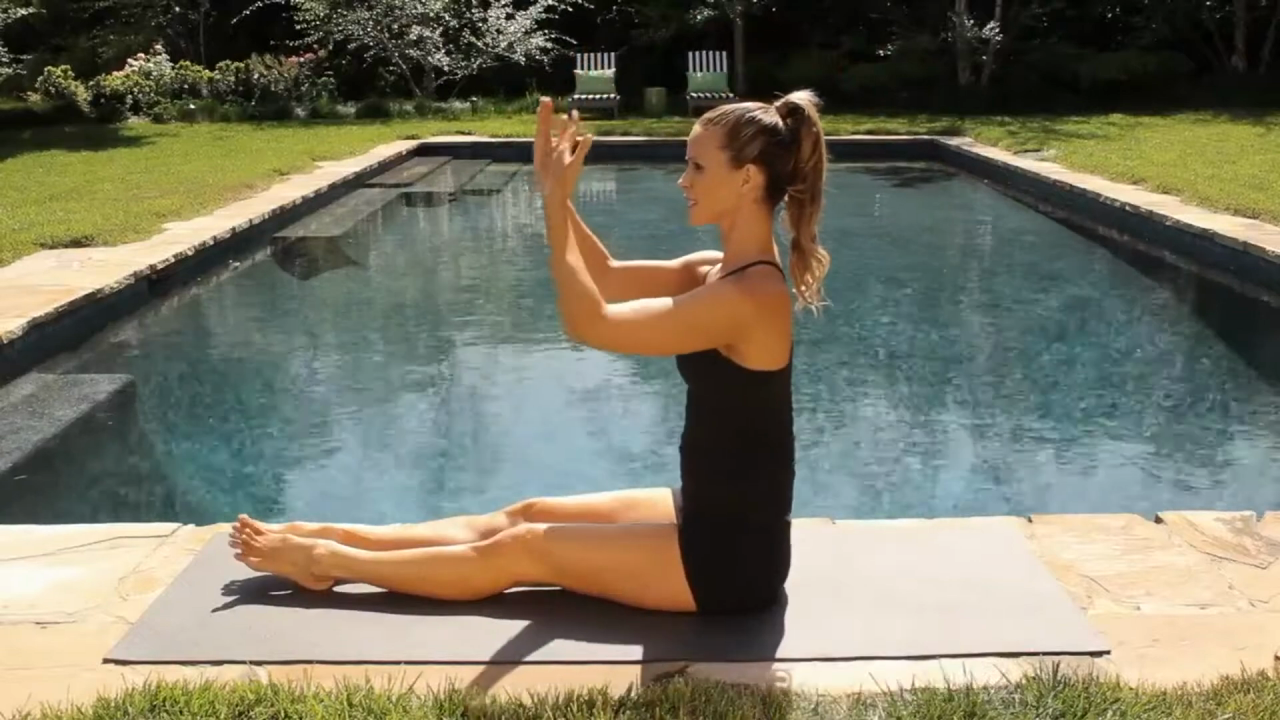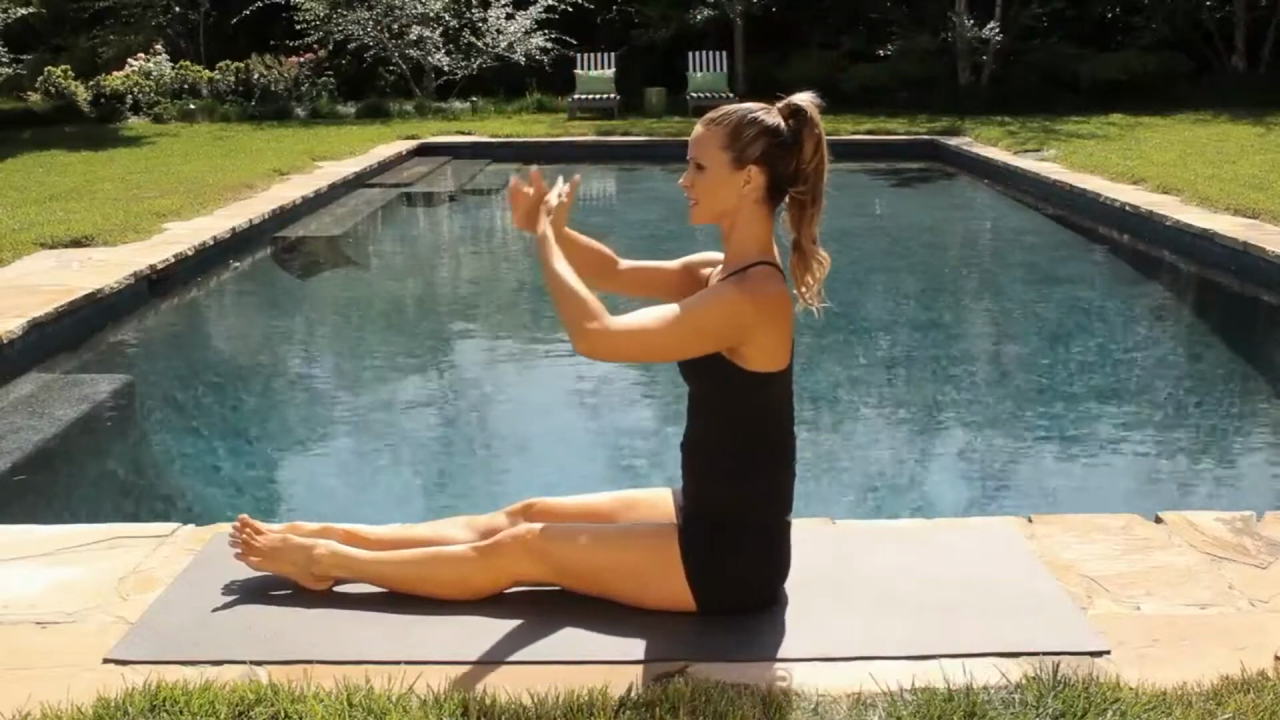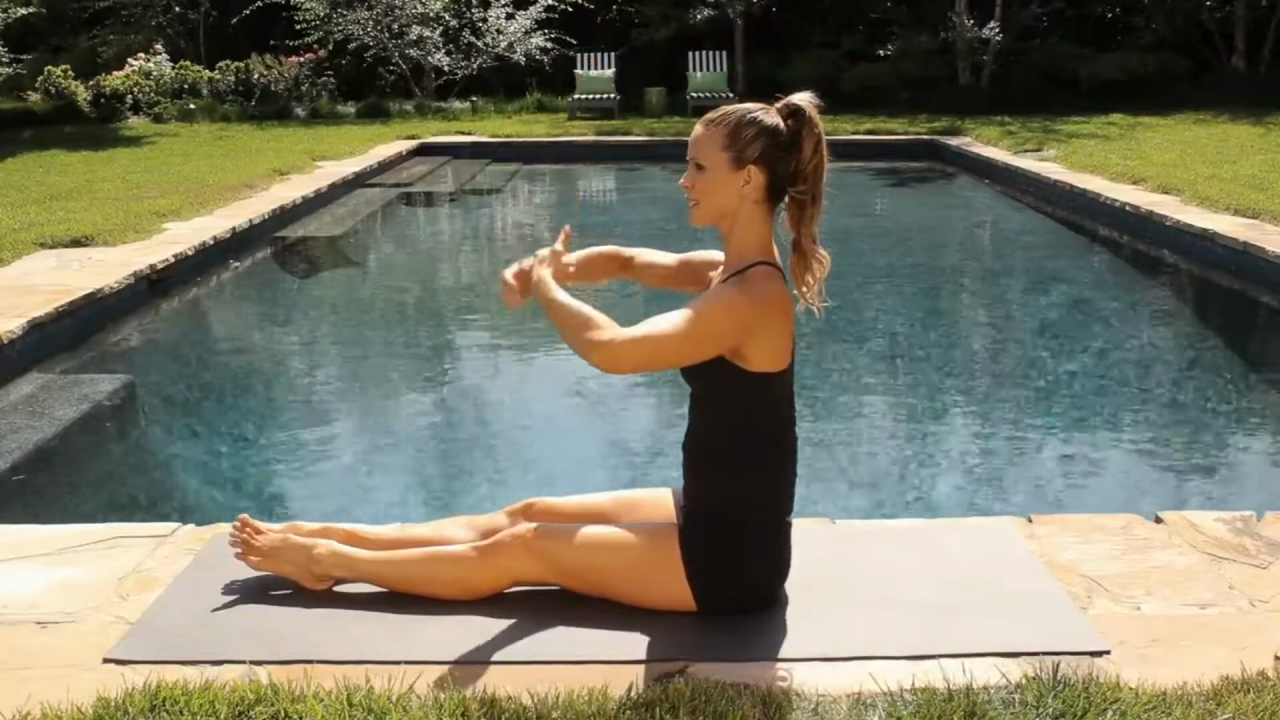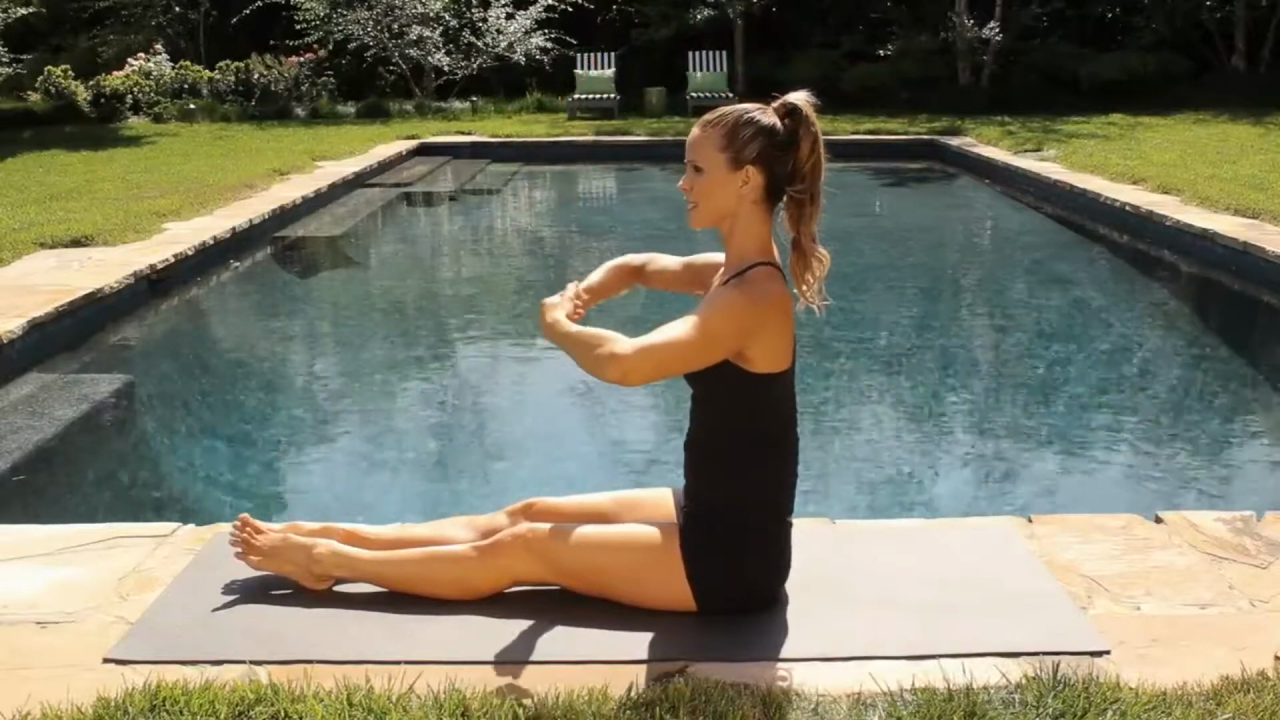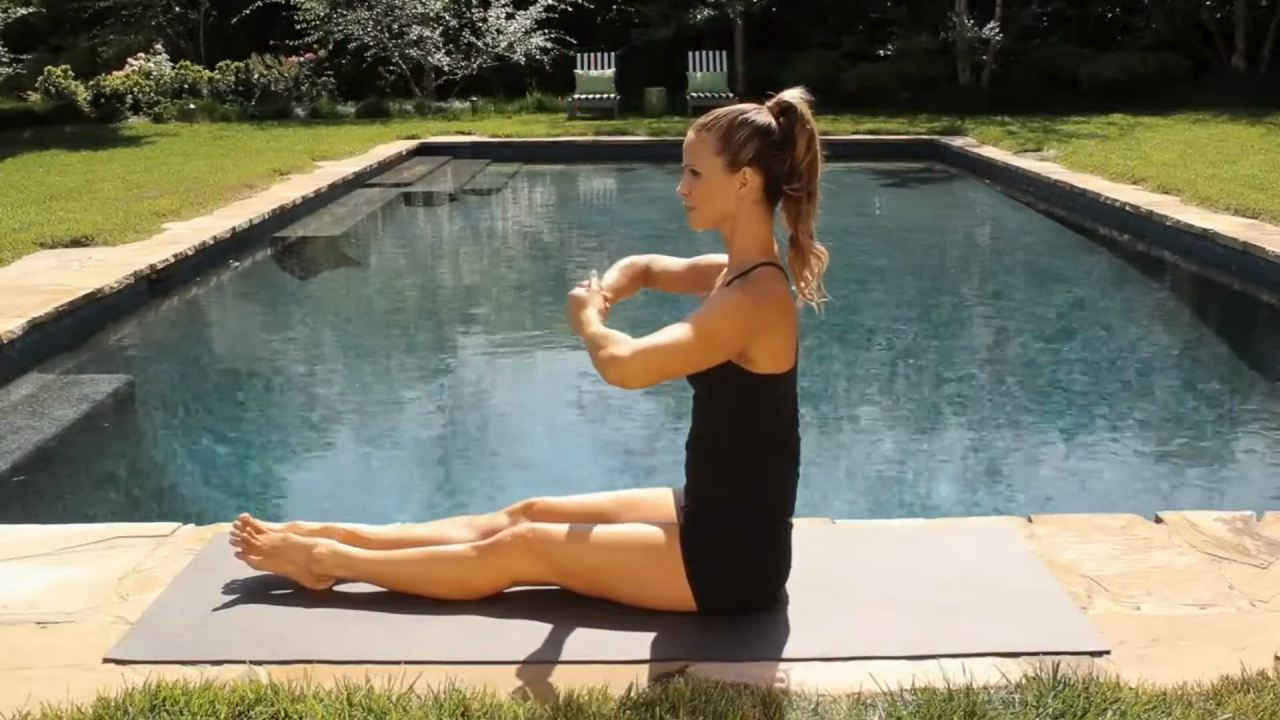
dt=0.3s
person 1, frame 1
left shoulder: (747, 296)
right shoulder: (725, 271)
left elbow: (589, 322)
right elbow: (608, 275)
left wrist: (554, 202)
right wrist: (555, 192)
left hip: (732, 552)
right hip: (711, 517)
left knee: (521, 550)
right knee: (527, 516)
left ankle: (328, 562)
right ankle: (333, 537)
person 1, frame 2
left shoulder: (748, 297)
right shoulder: (728, 272)
left elbow: (596, 336)
right elbow: (618, 273)
left wrist: (547, 241)
right wrist: (550, 230)
left hip: (732, 553)
right hip: (710, 515)
left knee: (521, 548)
right knee: (527, 514)
left ankle: (329, 562)
right ankle: (334, 536)
person 1, frame 3
left shoulder: (751, 296)
right shoulder: (732, 271)
left elbow: (609, 348)
right elbow: (630, 260)
left wrist: (545, 287)
right wrist: (555, 268)
left hip: (732, 553)
right hip: (711, 515)
left knee: (521, 549)
right knee: (527, 515)
left ankle: (328, 561)
right ankle: (336, 537)
person 1, frame 4
left shoulder: (752, 297)
right shoulder: (734, 271)
left elbow: (622, 363)
right elbow: (640, 266)
left wrist: (557, 325)
right wrist: (582, 294)
left hip: (732, 554)
right hip: (712, 515)
left knee: (521, 549)
right knee: (527, 514)
left ankle: (328, 561)
right ankle: (335, 537)
person 1, frame 5
left shoulder: (755, 297)
right shoulder: (738, 272)
left elbow: (625, 365)
right elbow: (647, 268)
left wrist: (586, 319)
right wrist: (601, 292)
left hip: (733, 553)
right hip: (712, 516)
left knee: (523, 548)
right knee: (529, 514)
left ankle: (330, 561)
right ankle: (336, 536)
